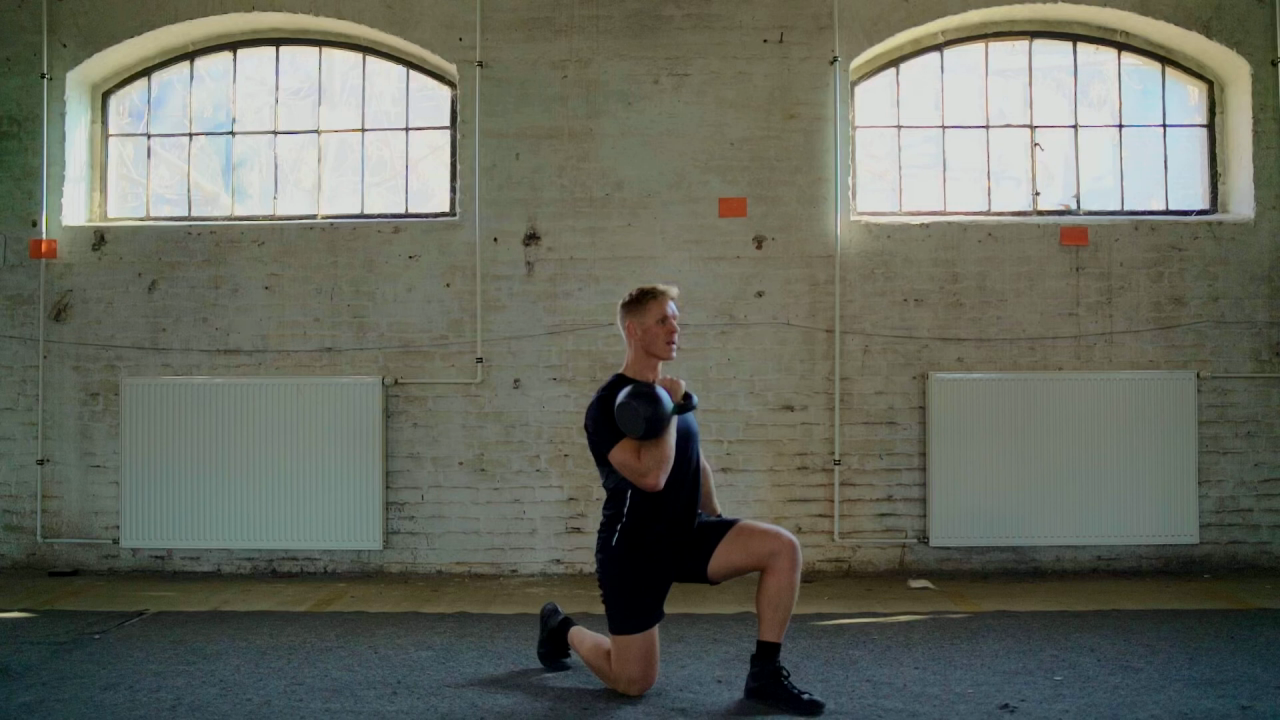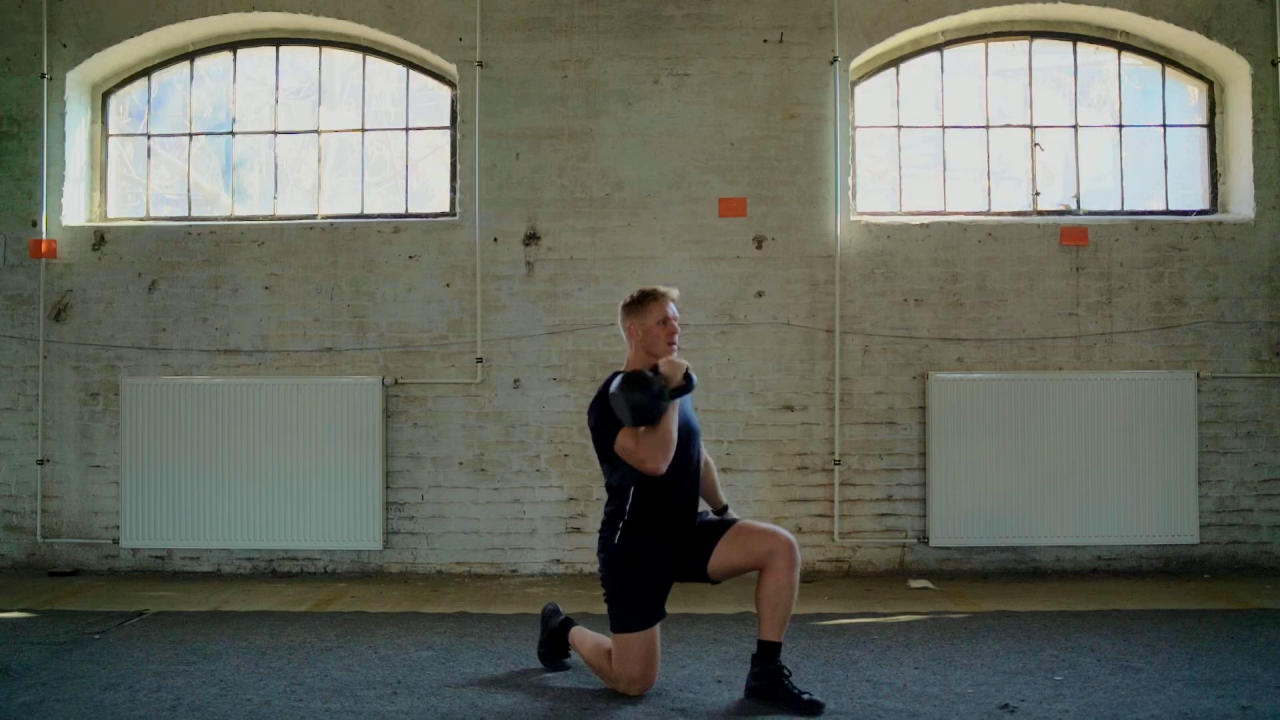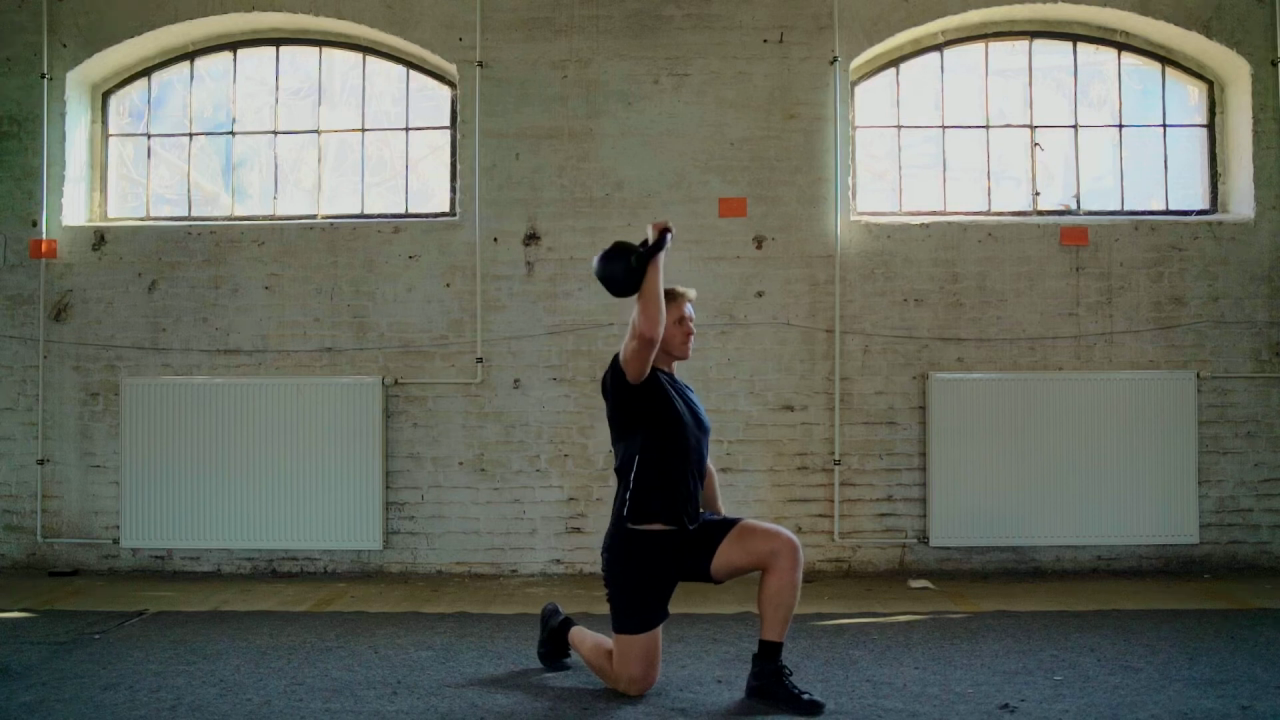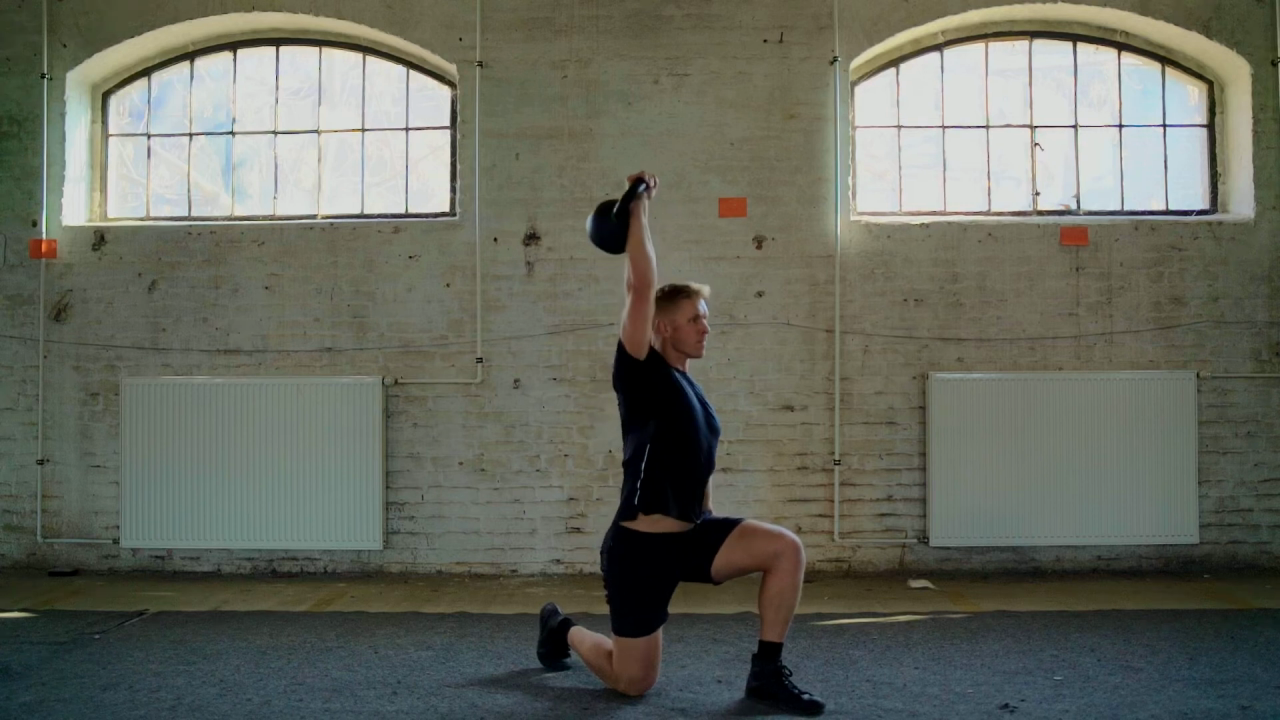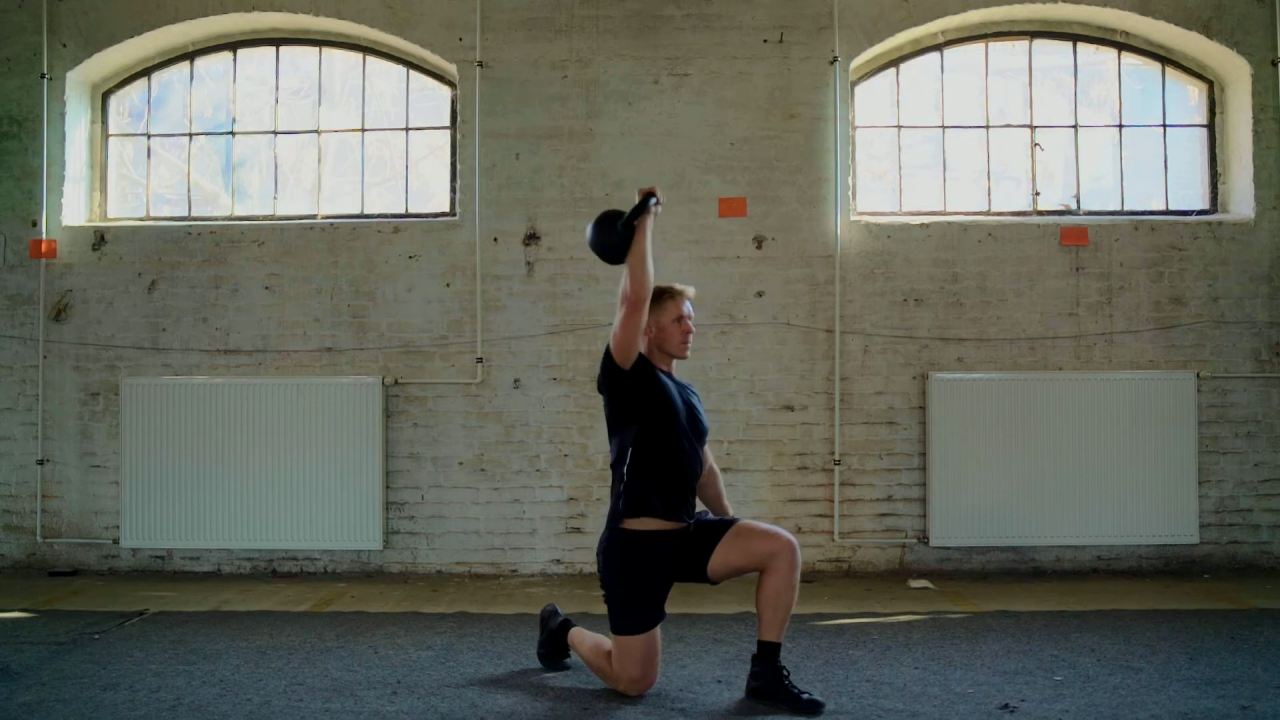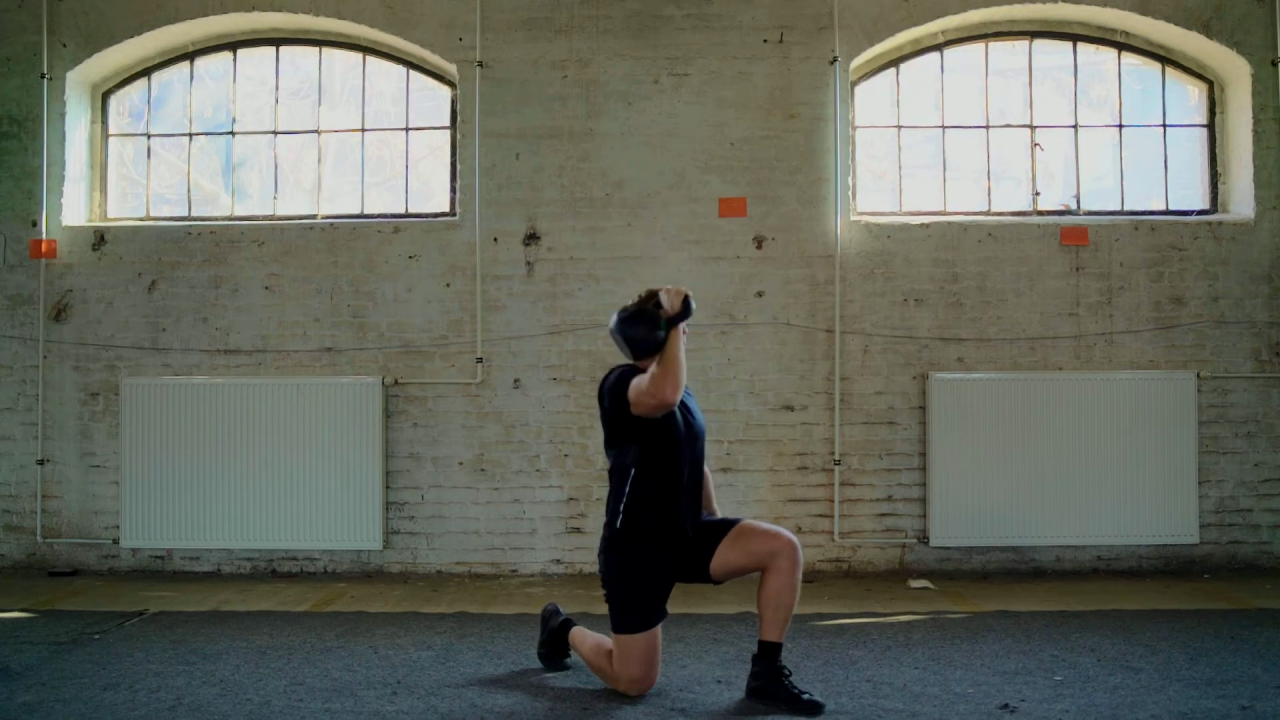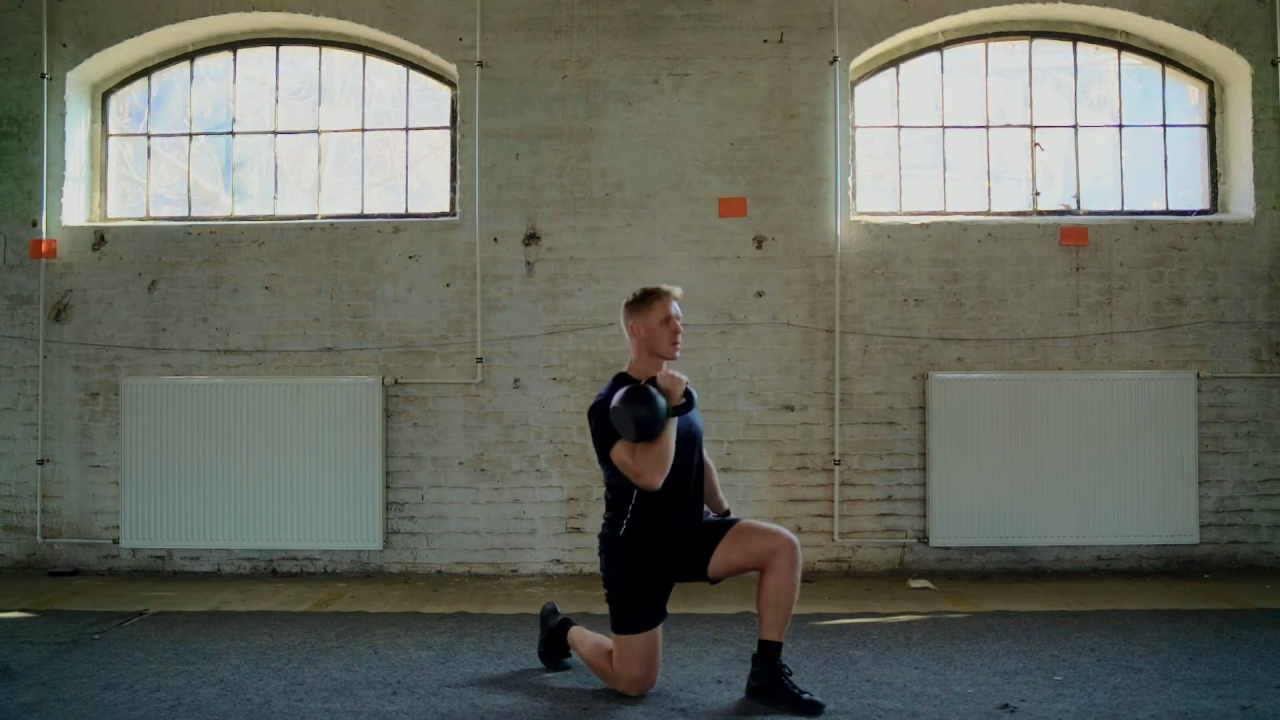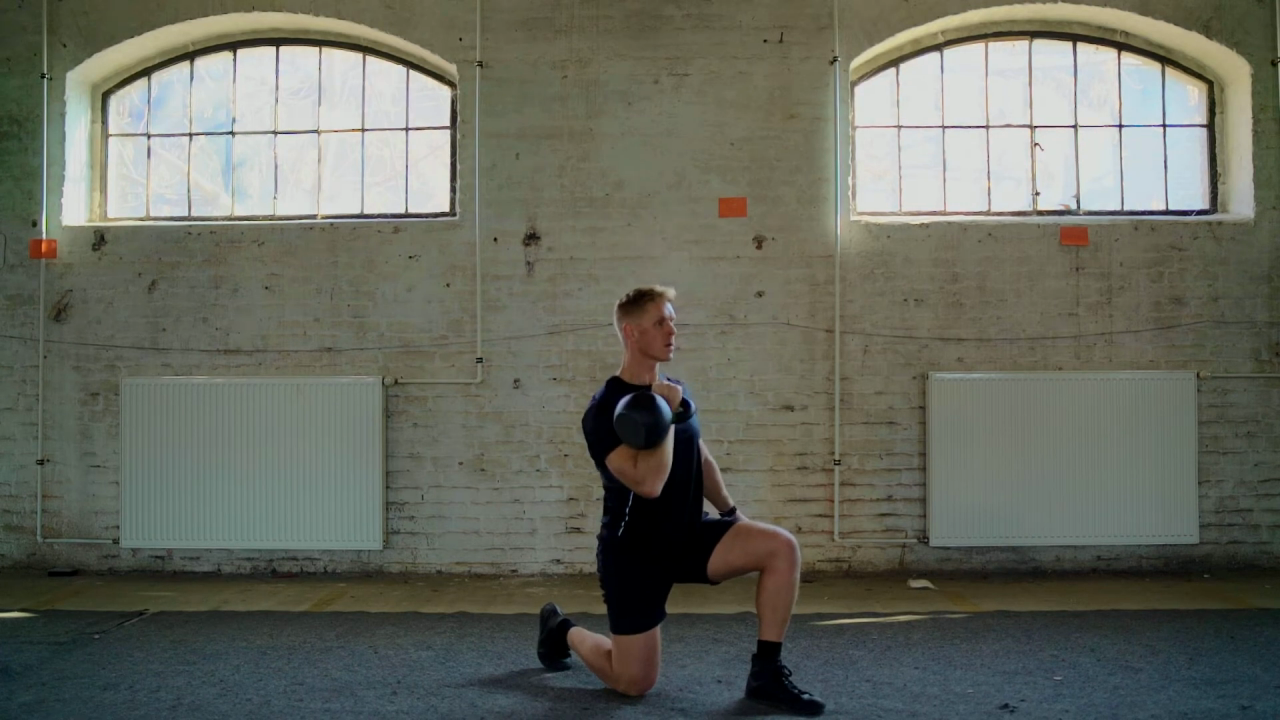
dt=0.5s
person 1, frame 1
left shoulder: (670, 390)
right shoulder: (609, 405)
right elbow: (652, 476)
left wrist: (717, 520)
left hip: (684, 535)
right hip: (633, 550)
left knee: (782, 548)
right knee: (634, 683)
left ankle: (765, 673)
right ankle: (563, 630)
person 1, frame 2
left shoulder: (671, 387)
right shoulder: (613, 400)
right elbow: (655, 461)
left wrist: (723, 511)
right wrist: (671, 391)
left hip: (685, 533)
right hip: (634, 549)
left knee: (779, 547)
right knee: (635, 682)
left ankle: (766, 672)
right ankle: (564, 629)
person 1, frame 3
left shoulder: (683, 393)
right shoulder: (628, 382)
right elbow: (645, 334)
left wrist: (721, 523)
right wrist: (654, 258)
left hip: (688, 534)
right hip: (639, 547)
left knee: (784, 547)
left ankle: (766, 672)
right ankle: (563, 629)
person 1, frame 4
left shoulder: (689, 391)
right shoulder: (641, 374)
right elbow: (640, 288)
left wrist: (709, 529)
right wrist: (638, 209)
left hip: (688, 537)
right hip: (640, 548)
left knee: (785, 549)
left ankle: (766, 672)
right ankle: (561, 629)
person 1, frame 5
left shoulder: (685, 395)
right shoulder: (625, 376)
left elbow: (703, 467)
right elbow: (635, 300)
left wrist: (730, 530)
right wrist: (643, 220)
left hip: (684, 533)
right hip: (635, 546)
left knee: (781, 547)
left ankle: (766, 673)
right ankle: (562, 630)
person 1, frame 6
left shoulder: (683, 397)
right shoulder: (620, 384)
right elbow: (665, 394)
left wrist: (717, 528)
right wrist: (669, 319)
left hip: (685, 535)
right hip: (636, 548)
left knee: (783, 547)
right knee: (634, 682)
left ankle: (766, 674)
right ankle: (563, 631)
person 1, frame 7
left shoulder: (674, 389)
right shoulder: (613, 404)
right elbow: (651, 475)
left wrist: (724, 515)
right wrist: (669, 405)
left hip: (686, 533)
right hip: (637, 548)
left knee: (782, 546)
right knee: (635, 682)
left ankle: (766, 672)
right ankle: (563, 630)
person 1, frame 8
left shoulder: (674, 390)
right shoulder: (606, 411)
left elbow: (700, 459)
right elbow: (649, 483)
left wrist: (731, 513)
right wrist: (665, 413)
left hip: (686, 534)
right hip: (634, 551)
left knee: (781, 548)
right knee: (634, 683)
left ankle: (766, 673)
right ankle: (563, 631)
